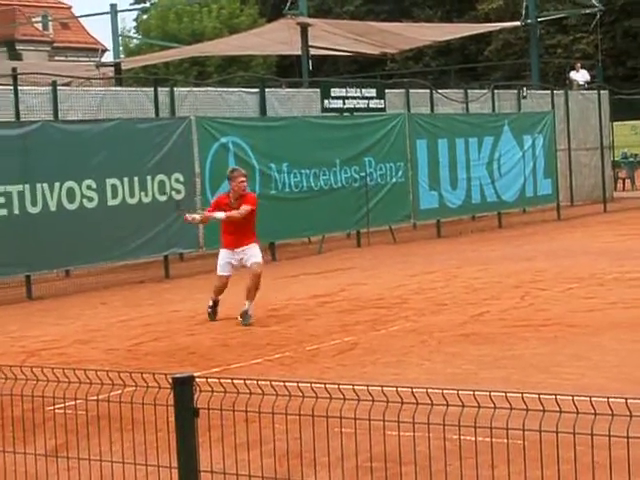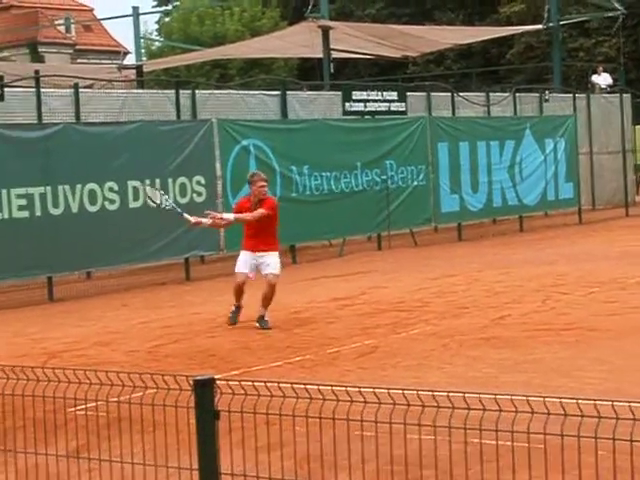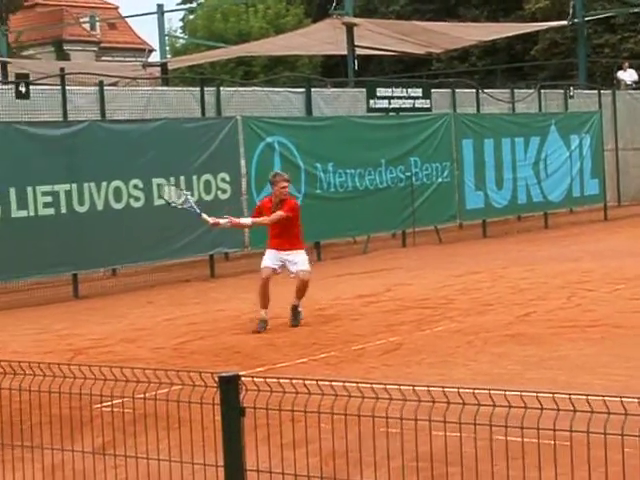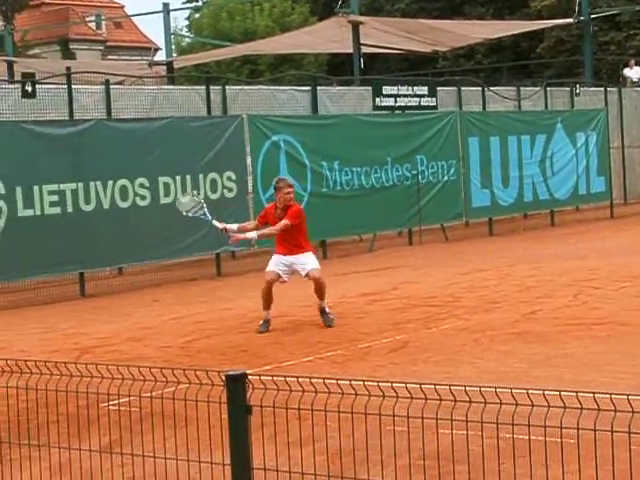
dt=0.1s
person 1, frame 1
left shoulder: (251, 198)
right shoulder: (220, 200)
left elbow: (240, 215)
right elbow: (206, 218)
left wrist: (217, 215)
right wrist: (193, 218)
left hip: (249, 245)
right hip: (228, 248)
left knee: (256, 271)
right knee: (221, 284)
left ankle: (246, 310)
right ankle: (214, 301)
person 1, frame 2
left shoulder: (271, 203)
right shoulder: (242, 204)
left elbow: (251, 217)
right elbow: (225, 223)
left wrist: (225, 215)
right wrist: (203, 221)
left hip: (269, 251)
right hip: (248, 251)
left knee: (272, 282)
right knee: (239, 282)
left ankle: (262, 316)
right ankle: (237, 306)
person 1, frame 3
left shoulder: (292, 204)
right shoulder: (264, 203)
left elbow: (269, 220)
right elbow: (246, 222)
left wrist: (245, 221)
right wrist: (223, 222)
left hip: (294, 249)
right hip: (274, 250)
left knee: (304, 279)
right knee: (265, 277)
left ankle: (295, 305)
right ankle: (263, 318)
person 1, frame 4
left shoulder: (296, 210)
right shoulder: (269, 210)
left elbow: (276, 230)
right elbow: (255, 225)
left wrist: (249, 236)
right wrist: (232, 227)
left hip: (303, 253)
right hip: (281, 255)
left knee: (317, 277)
right knee: (268, 280)
left ankle: (323, 308)
right ankle: (266, 318)
